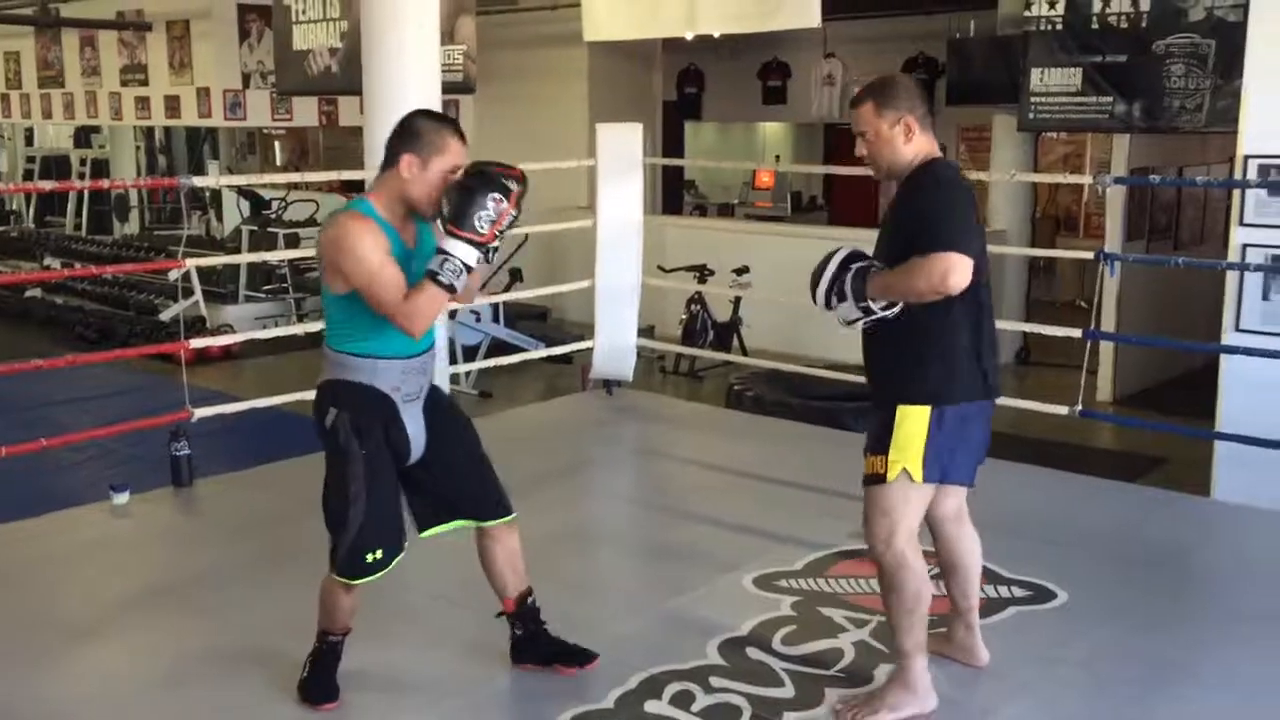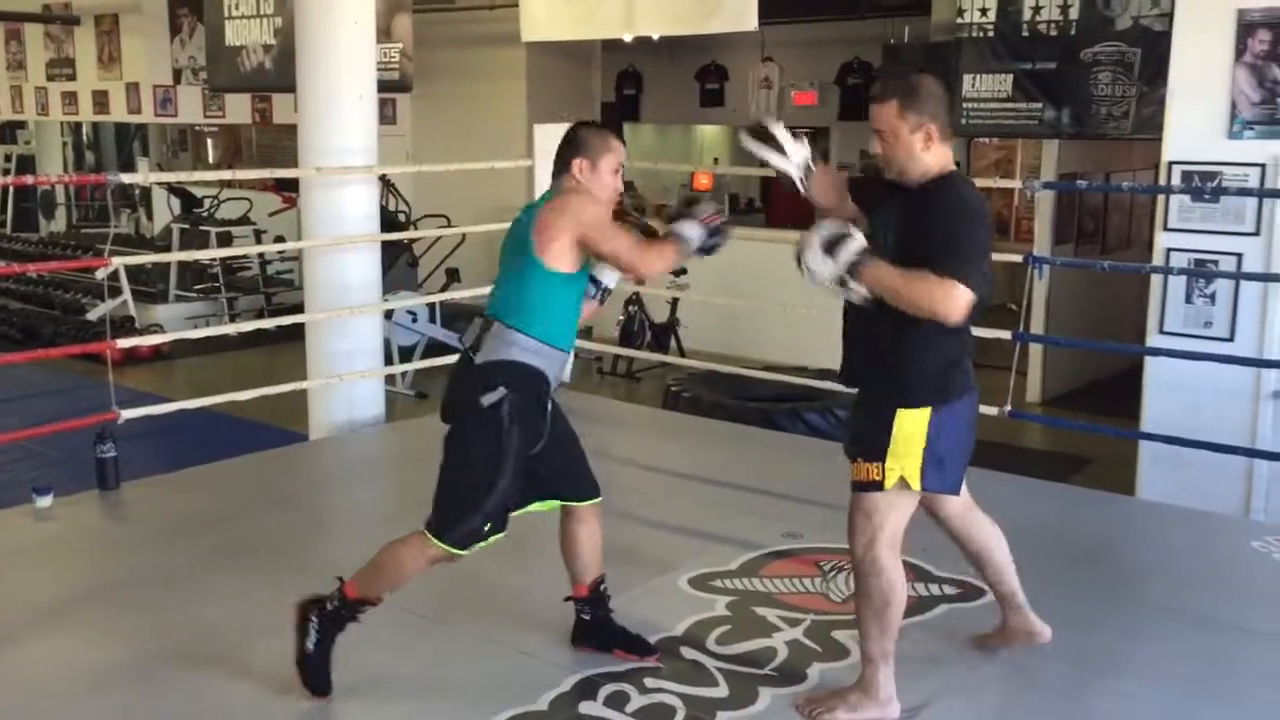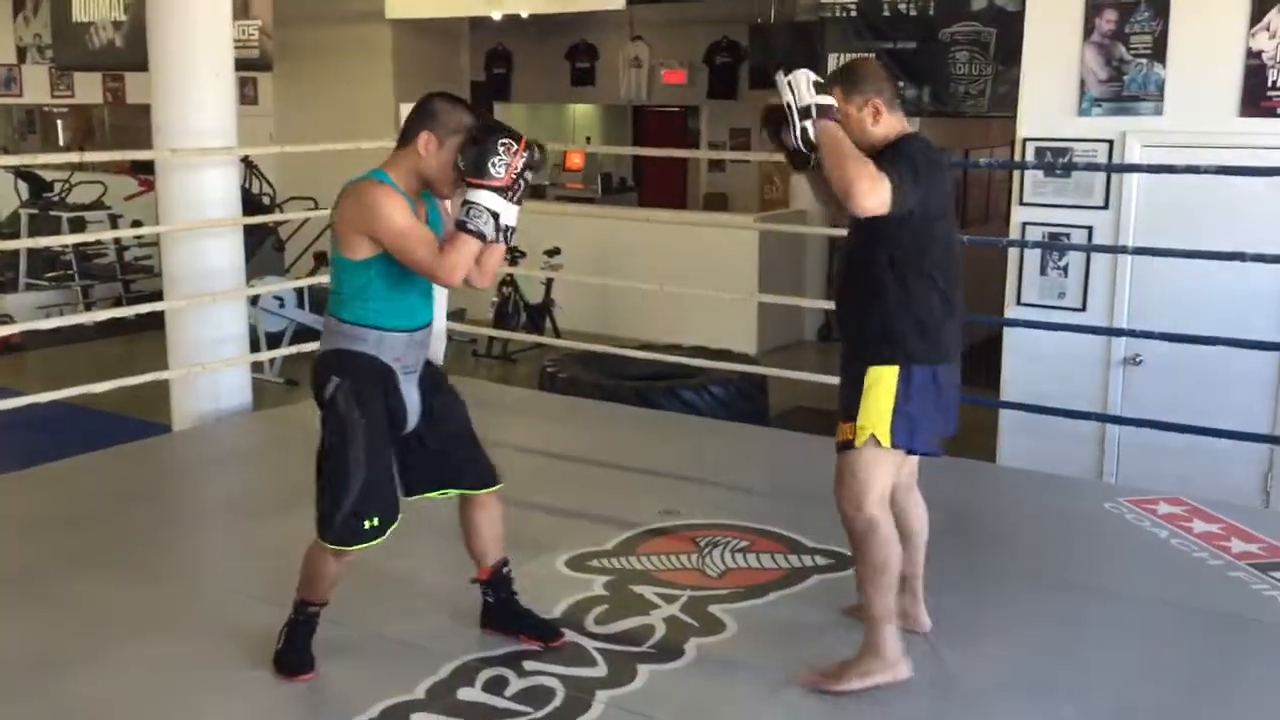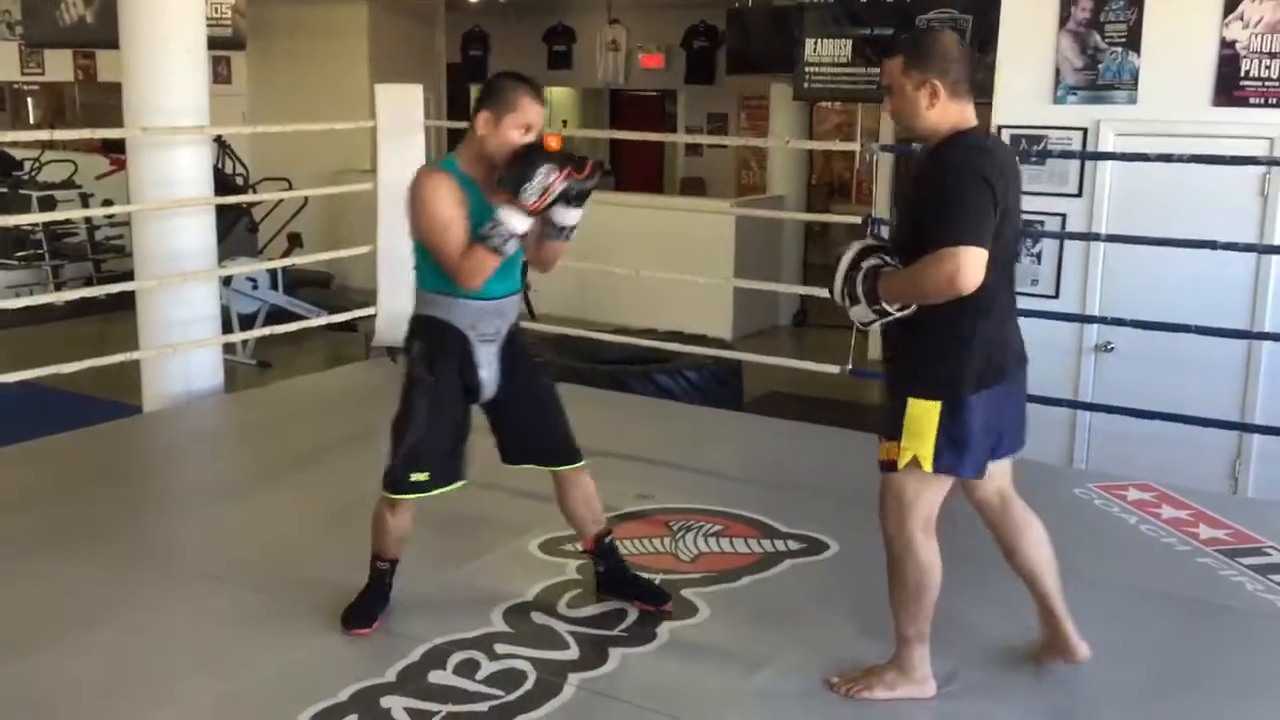
dt=1s
person 1, frame 1
left shoulder: (940, 187)
right shoulder: (924, 187)
left elbow: (949, 274)
left wrist: (869, 286)
right wrist: (868, 282)
left hip: (930, 393)
right hip: (946, 387)
left knee: (890, 533)
right knee: (946, 512)
right ankle: (965, 635)
person 1, frame 2
left shoulder: (960, 210)
right shoulder: (904, 189)
left elbow: (947, 303)
right elbow: (849, 209)
left wrist: (861, 263)
right wrist: (801, 166)
left hip: (917, 400)
right hip: (899, 389)
left knee: (872, 538)
right knee: (954, 507)
right ankle: (1021, 619)
person 1, frame 3
left shoulder: (914, 158)
right shoulder: (901, 159)
left elbow: (865, 197)
right elbow: (858, 199)
left wrist: (819, 121)
right wrist: (814, 140)
left hip: (900, 358)
right hip: (907, 351)
left knee: (861, 499)
right knee: (896, 483)
left ankle: (882, 650)
right ankle: (909, 602)
person 1, frame 4
left shoulder: (960, 165)
right shoulder: (981, 152)
left elbow: (961, 272)
left wrist: (880, 284)
right wrist: (889, 264)
left hip: (946, 375)
right hip: (987, 366)
left knee: (905, 516)
right knee: (995, 497)
left ankle: (911, 667)
right ankle: (1061, 631)
person 2, frame 1
left shoulder: (420, 219)
right shoulder: (351, 230)
left elbow: (464, 292)
right elbow: (411, 319)
left wrist: (483, 229)
right wrist: (466, 239)
left hip: (419, 395)
right hip: (361, 406)
left knee: (493, 514)
right knee: (358, 559)
left ankle: (529, 635)
right ankle: (325, 655)
person 2, frame 2
left shoulder: (551, 221)
right shoulder: (573, 209)
left elbow: (566, 311)
right elbow: (648, 261)
left wrist: (610, 269)
right wrist: (692, 230)
left hip: (523, 386)
right hip: (501, 387)
left knee: (583, 500)
right knee: (450, 536)
left ankle: (593, 621)
right ankle: (329, 614)
person 2, frame 3
left shoulder: (429, 202)
right shoulder: (371, 198)
left elbow: (480, 277)
right elbow: (447, 270)
left wrist: (506, 192)
right wrist: (485, 187)
left hip: (414, 368)
right hip: (359, 374)
left knee: (480, 486)
right knee: (348, 529)
left ankle: (499, 603)
right ankle: (300, 627)
person 2, frame 4
left shoulder: (516, 175)
right shoulder: (436, 184)
left elbow: (545, 261)
right elbow: (468, 276)
left wrist: (562, 202)
right wrist: (517, 210)
left hip: (503, 338)
right hip: (446, 341)
left knee: (565, 459)
right knee: (407, 482)
left ankle: (610, 569)
right ankle: (379, 583)
